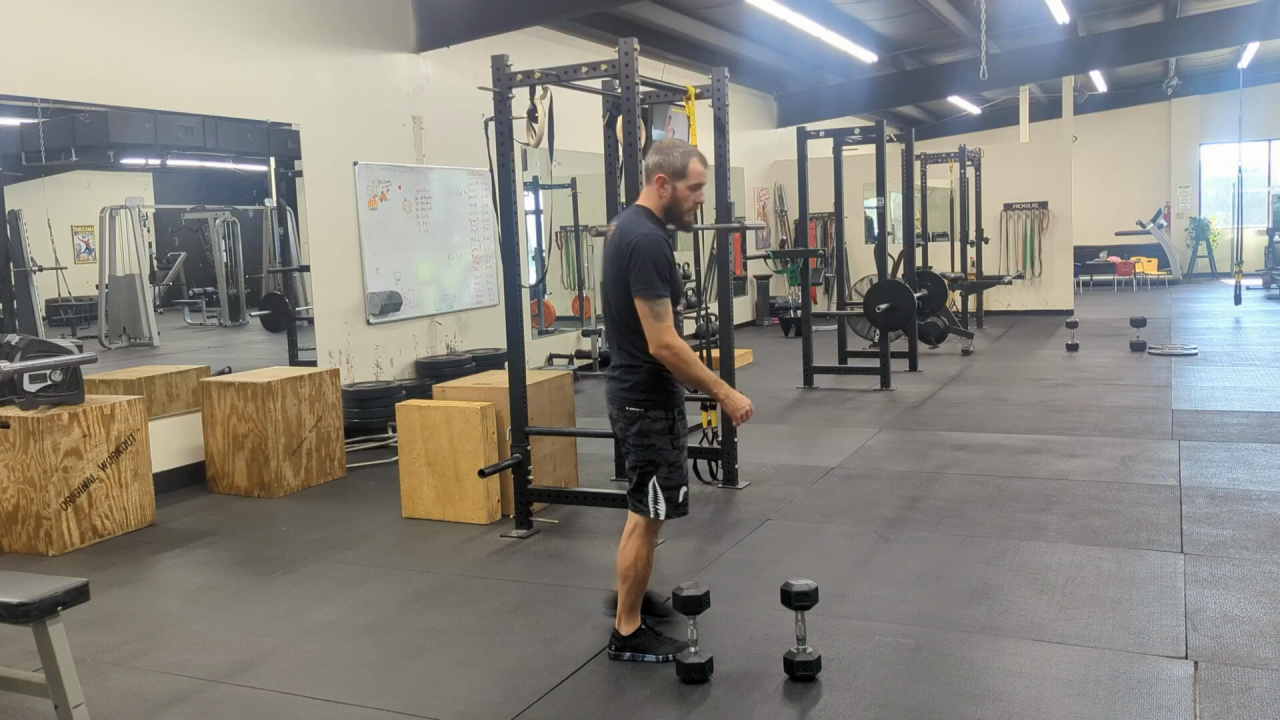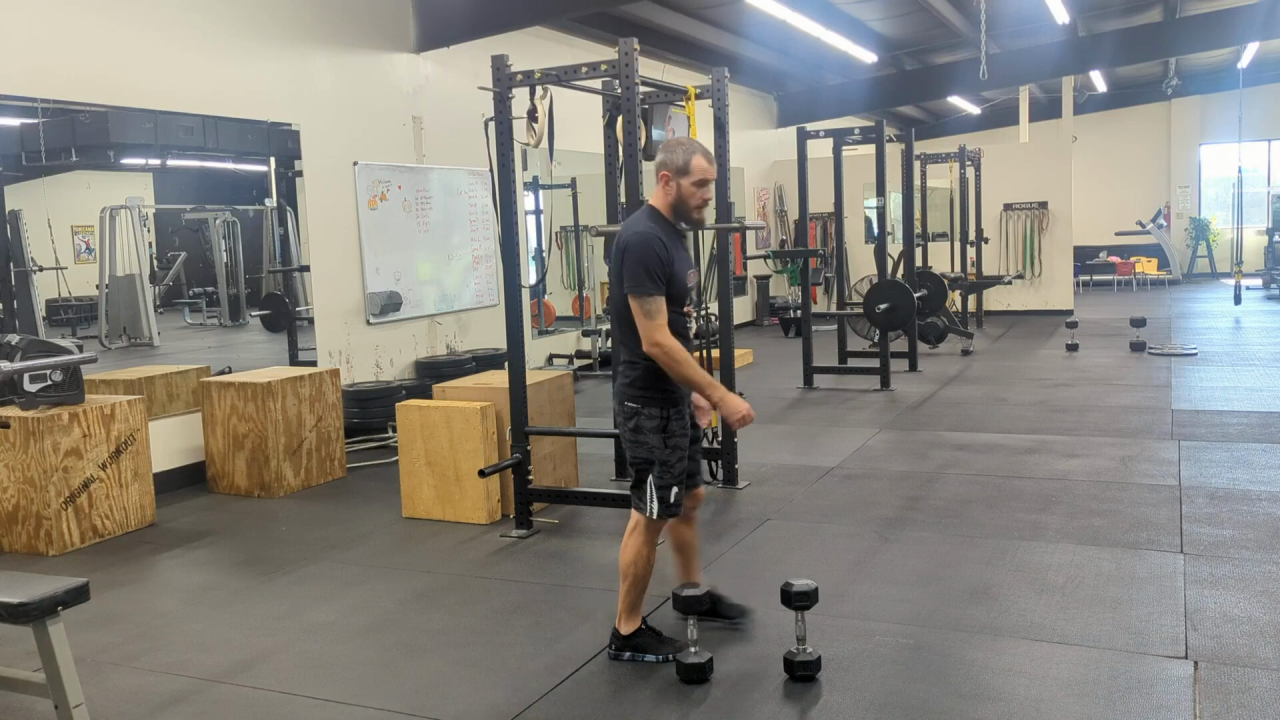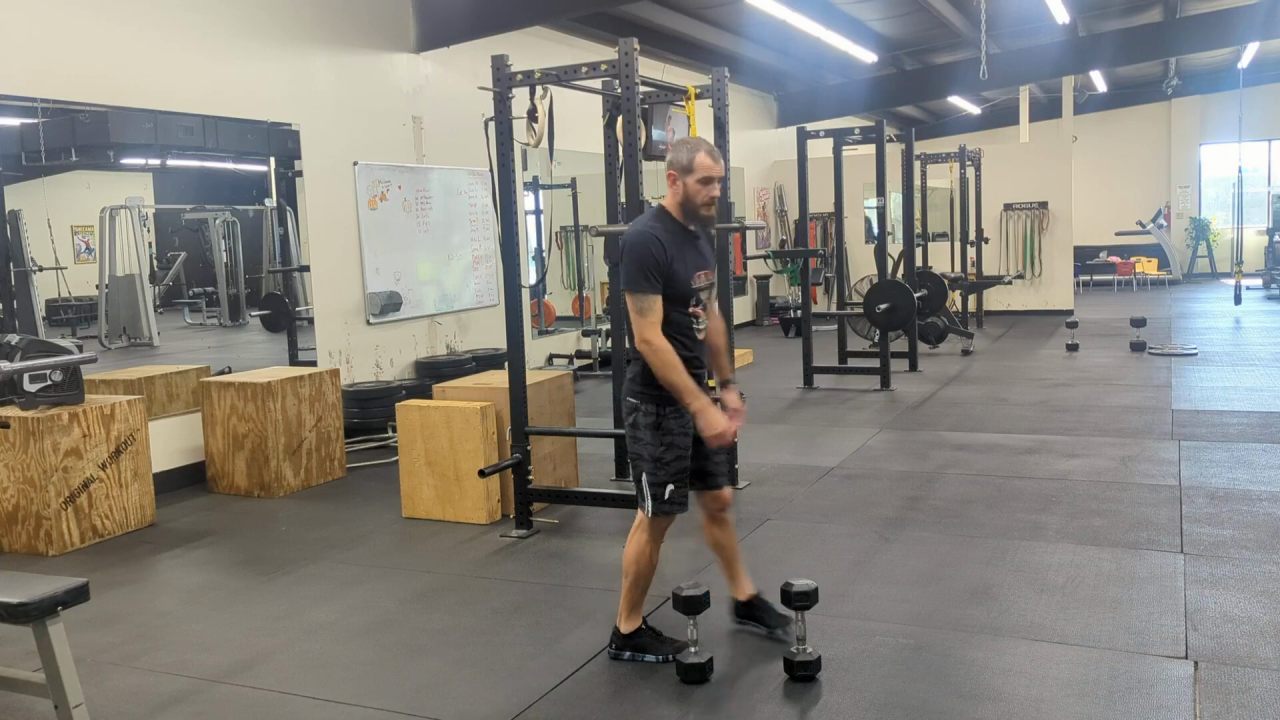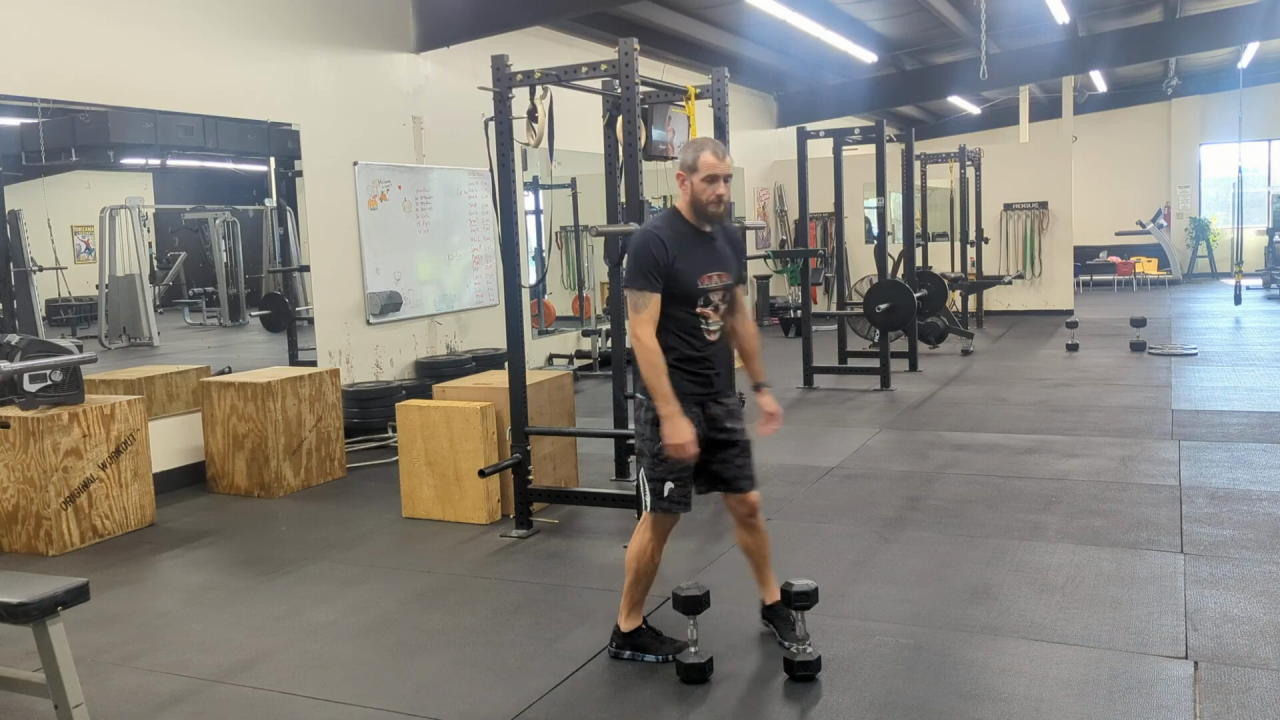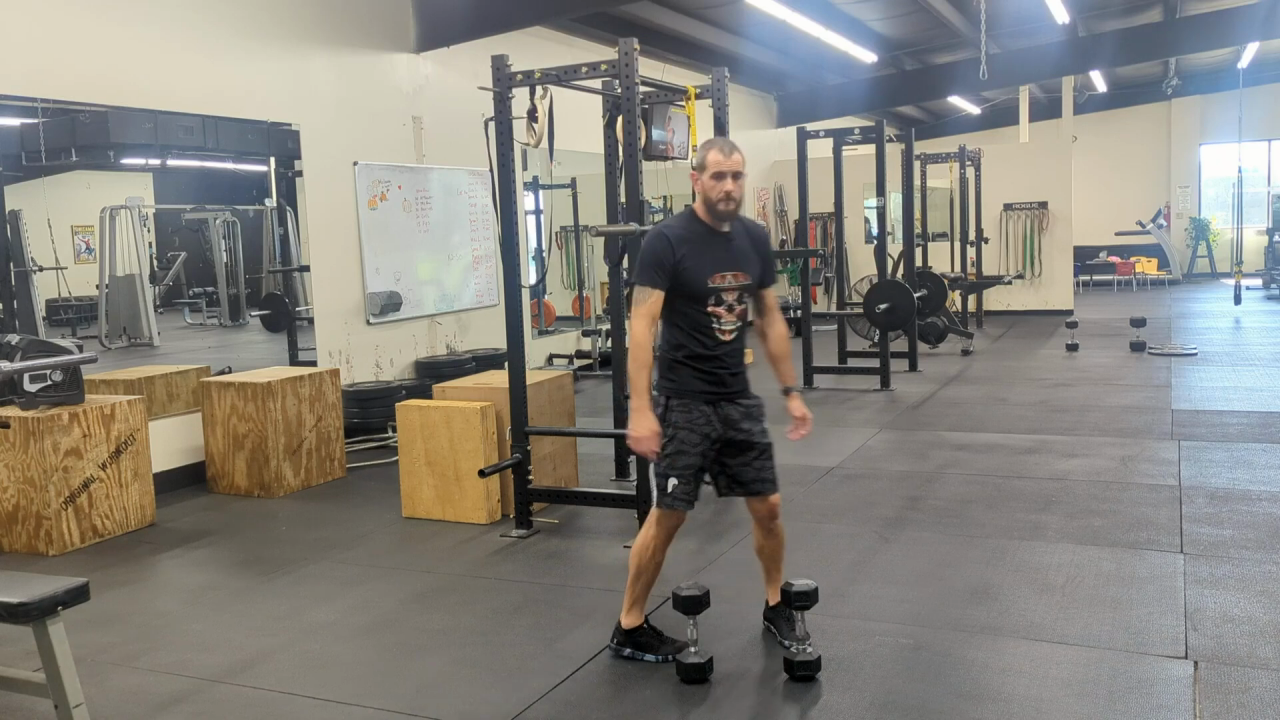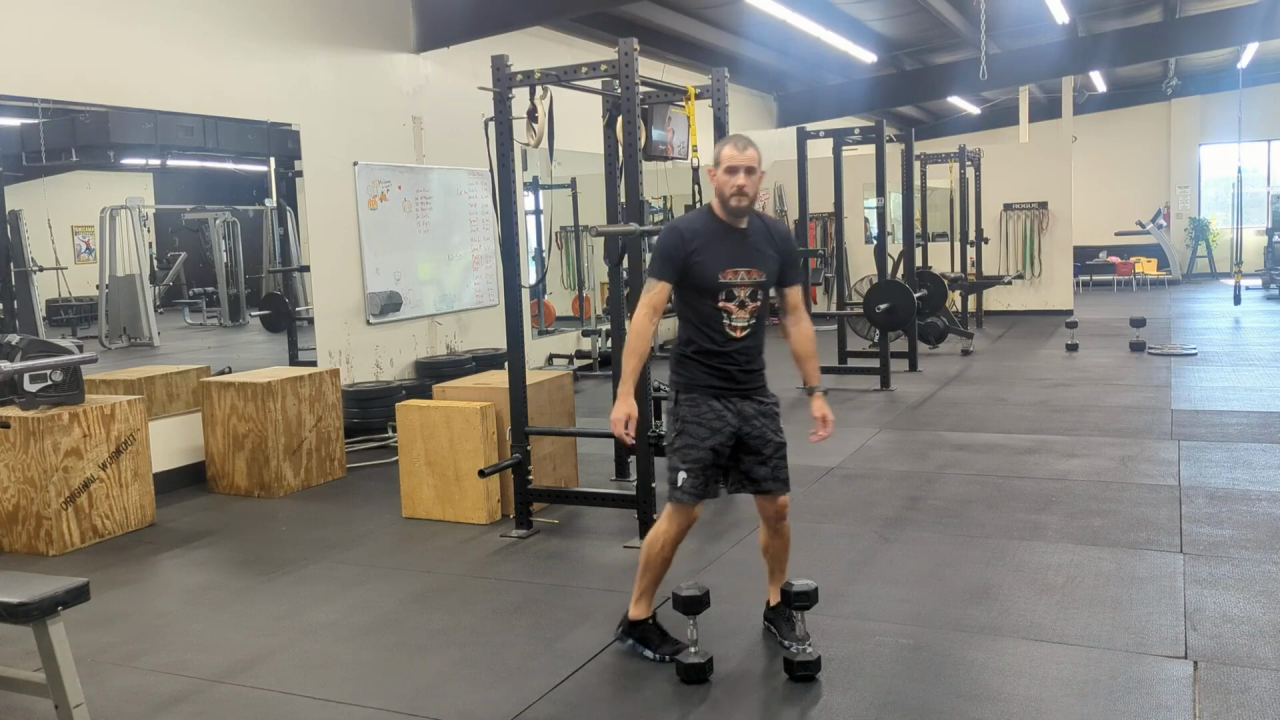
dt=0.1s
person 1, frame 1
left shoulder: (640, 232)
right shoulder: (643, 242)
right elbow: (663, 343)
right wrist: (723, 393)
left hip: (653, 396)
right hip: (646, 402)
left knee: (658, 505)
right knee: (649, 516)
left ankle: (633, 594)
right ankle: (627, 632)
person 1, frame 2
left shoulder: (669, 231)
right shoulder: (645, 241)
right elbow: (656, 341)
left wrist: (698, 394)
right wrist: (719, 397)
left hip: (668, 396)
right hip: (651, 400)
left knee: (691, 500)
right knee: (652, 515)
right ankle: (628, 632)
person 1, frame 3
left shoulder: (703, 235)
right shoulder: (646, 241)
right elbow: (651, 339)
left wrist: (727, 385)
right wrist: (700, 410)
left hip: (697, 396)
right hip: (659, 405)
left knee: (719, 501)
right knee: (656, 518)
left ankle: (745, 598)
right ankle: (628, 632)
person 1, frame 4
left shoulder: (727, 237)
right shoulder: (653, 240)
left elbow: (739, 318)
right elbow: (643, 335)
left wrist: (761, 388)
right wrist: (670, 416)
left hip: (716, 399)
right hip: (672, 404)
left knee: (747, 505)
right knee: (661, 518)
left ankle: (770, 603)
right ankle: (628, 630)
person 1, frame 5
left shoulder: (754, 239)
right shoulder: (668, 241)
left elbow: (771, 319)
right elbow: (643, 327)
left wrist: (792, 390)
right wrist: (640, 408)
left hip: (738, 398)
right hip: (685, 401)
left knee: (767, 508)
right knee: (668, 517)
left ankle: (774, 605)
right ankle: (630, 628)
person 1, frame 6
left shoulder: (777, 236)
right shoulder: (683, 235)
left elbow: (797, 318)
right elbow: (647, 314)
left wrist: (815, 391)
right wrist: (626, 393)
left hip: (755, 395)
right hip: (699, 396)
left knee: (777, 507)
right knee: (682, 512)
left ankle: (776, 606)
right ankle: (637, 619)
